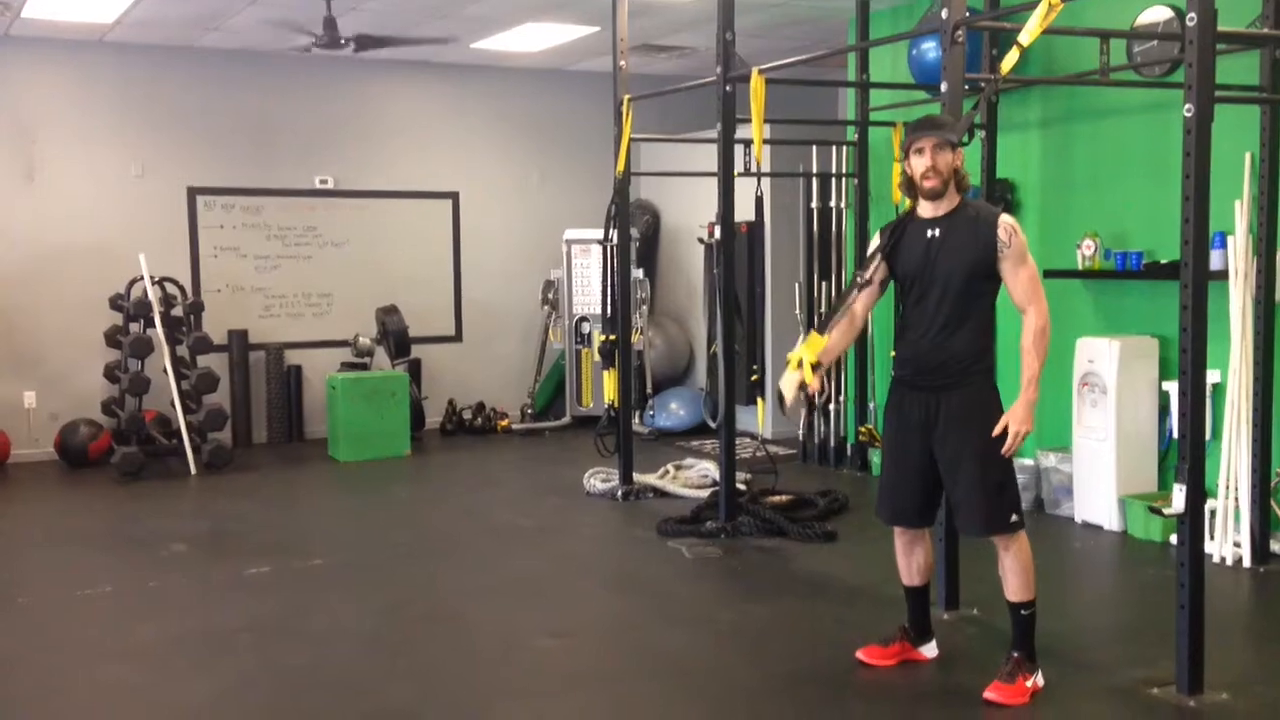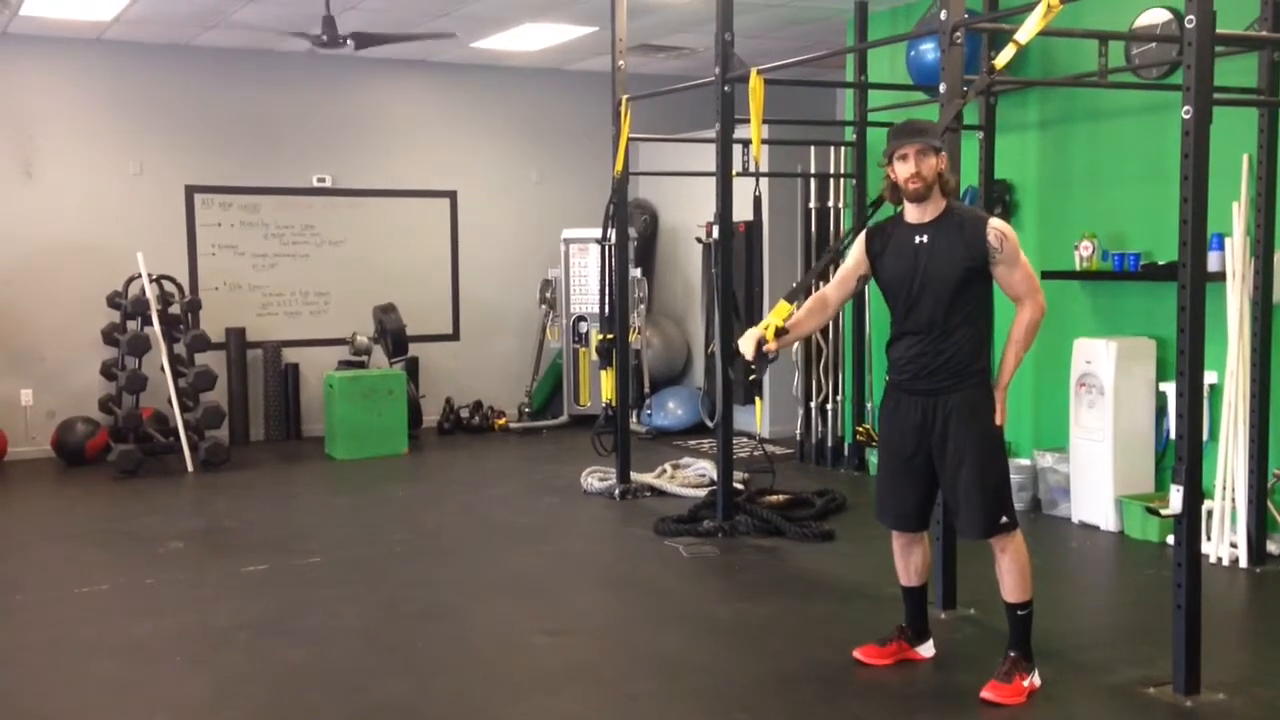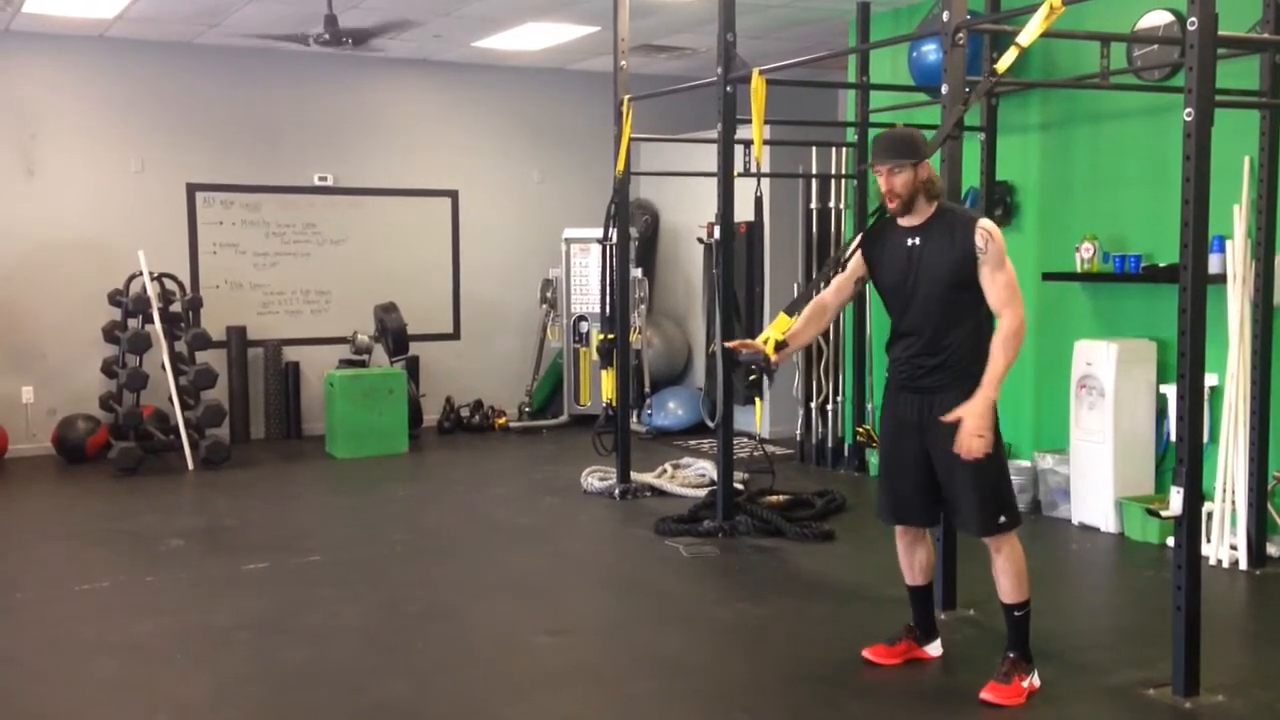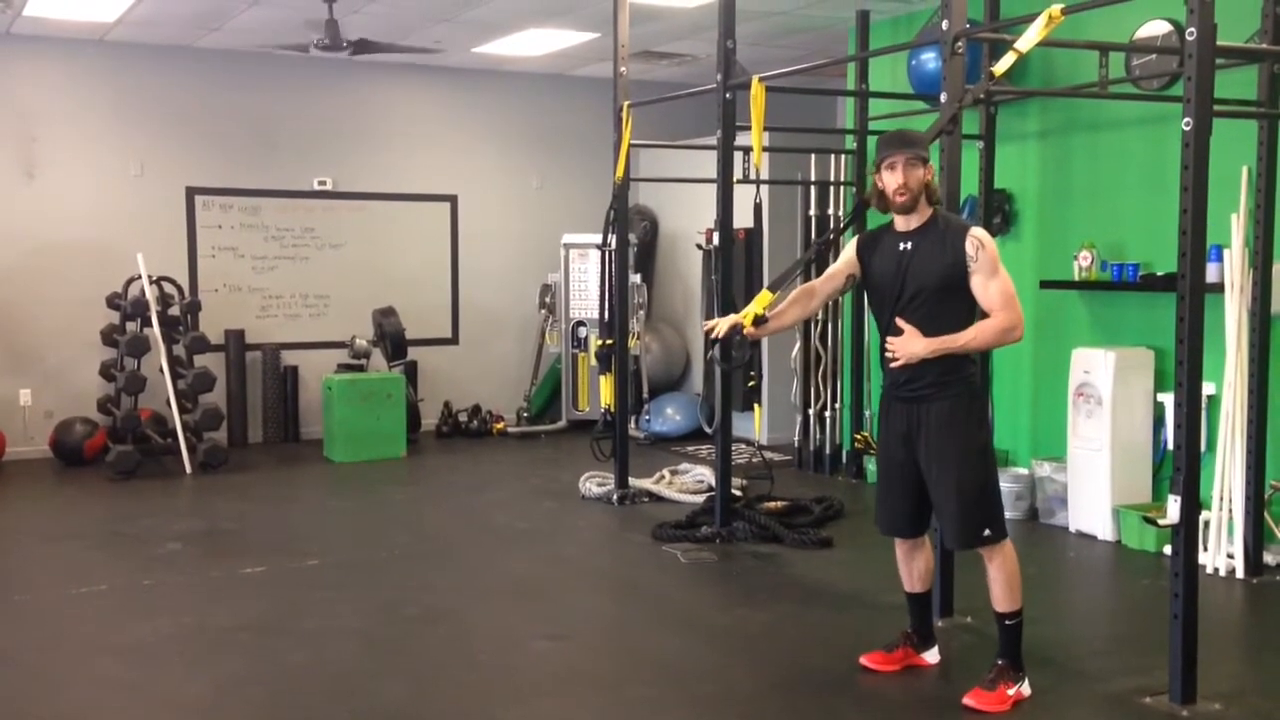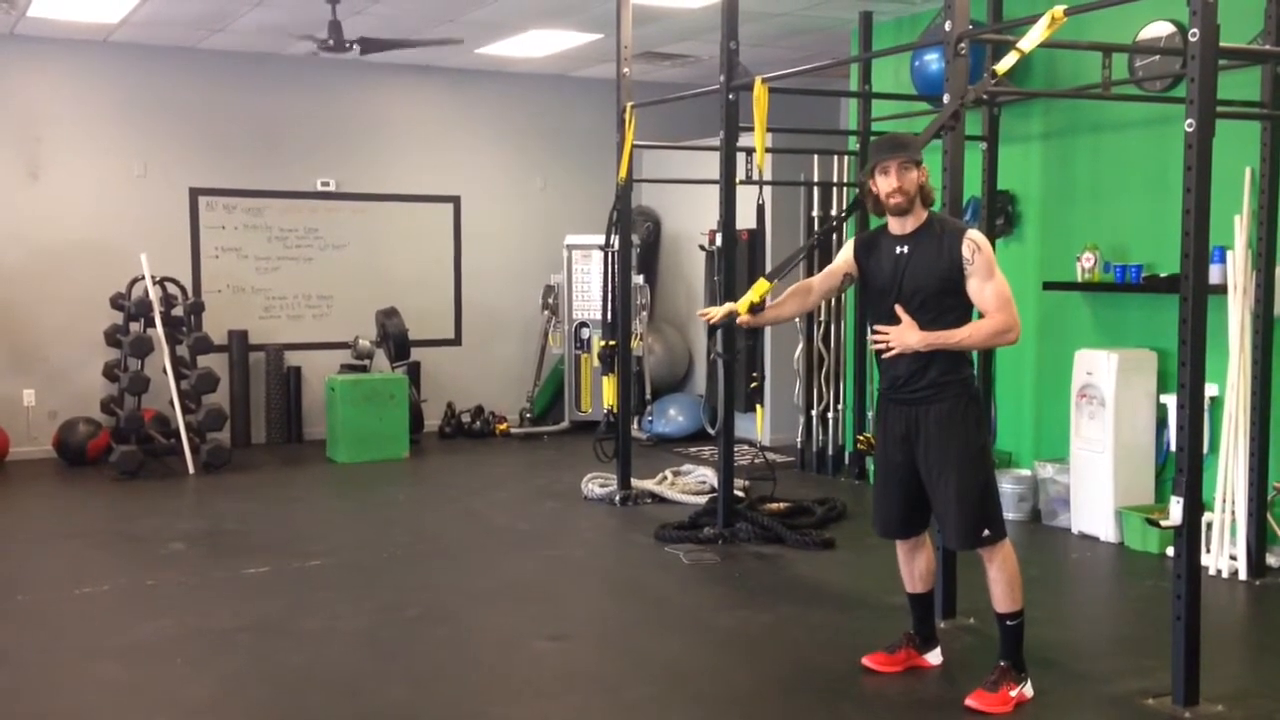
dt=1s
person 1, frame 1
left shoulder: (994, 229)
right shoulder: (891, 237)
left elbow: (1033, 310)
right elbow: (858, 309)
left wrist: (1026, 399)
right wrist: (812, 362)
left hip: (969, 397)
right hip: (907, 396)
left knee: (1001, 526)
right knee: (905, 520)
left ankle: (1023, 658)
right ankle: (917, 635)
person 1, frame 2
left shoulder: (984, 232)
right shoulder: (877, 239)
left elbow: (1031, 302)
right elbow: (829, 297)
left wrist: (1000, 383)
right wrist: (777, 333)
left hip: (966, 402)
right hip: (903, 399)
left knee: (998, 528)
right knee: (903, 522)
left ankle: (1021, 659)
right ankle: (915, 635)
person 1, frame 3
left shoulder: (974, 232)
right shoulder: (873, 242)
left elbow: (1011, 317)
right elbow: (828, 302)
left wrist: (984, 401)
right wrist: (778, 346)
left hip: (962, 402)
right hip: (903, 399)
left knee: (996, 529)
right knee: (907, 522)
left ankle: (1020, 660)
right ankle: (923, 633)
person 1, frame 4
left shoulder: (967, 240)
right shoulder: (867, 247)
left elbow: (1010, 323)
right elbow: (814, 293)
left wrist: (930, 346)
right wrist: (755, 325)
left hip: (953, 406)
right hip: (898, 405)
left knee: (988, 536)
right knee: (905, 528)
left ankle: (1012, 668)
right ankle: (921, 640)
person 1, frame 5
left shoulder: (962, 242)
right shoulder: (863, 249)
left elbow: (1006, 326)
right elbow: (811, 290)
left wrist: (924, 340)
right wrist: (752, 314)
left hip: (950, 407)
right hip: (896, 408)
left knee: (986, 535)
right knee: (905, 528)
left ankle: (1013, 669)
right ankle: (923, 641)
